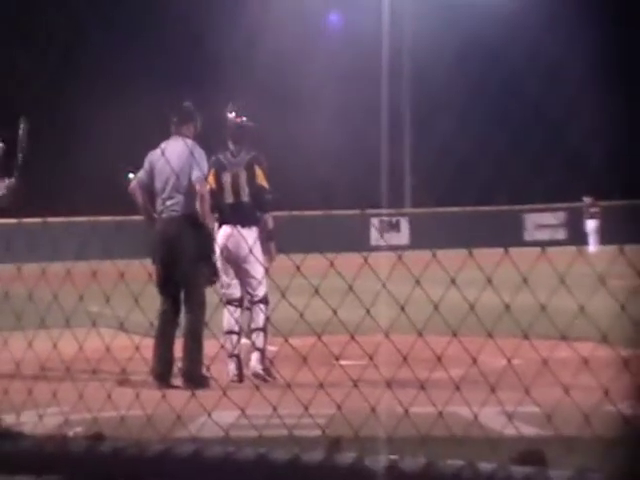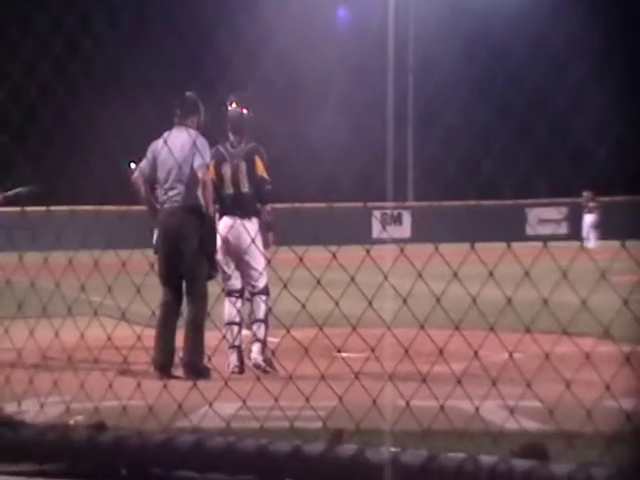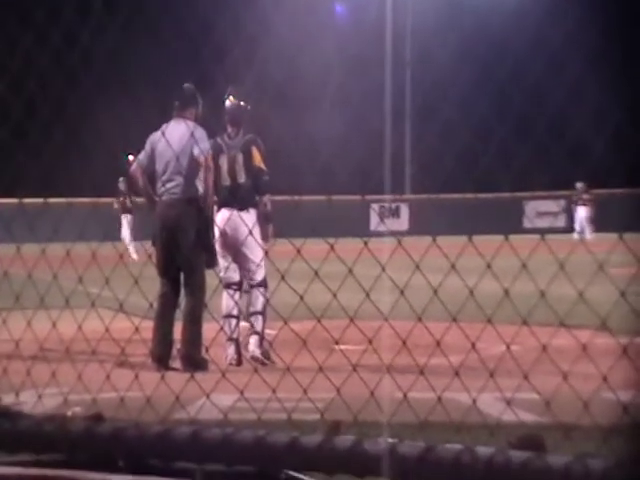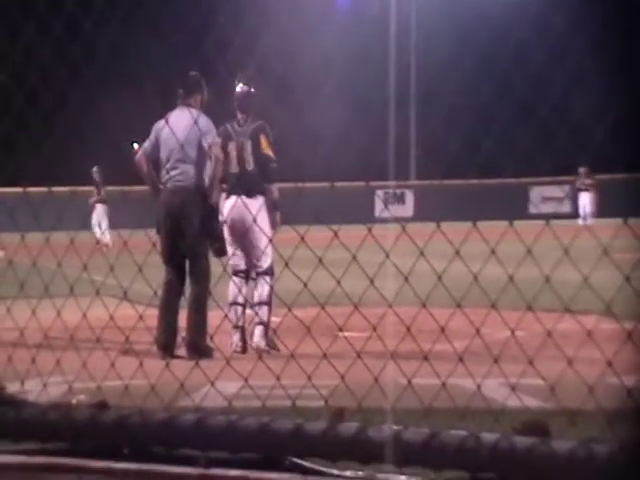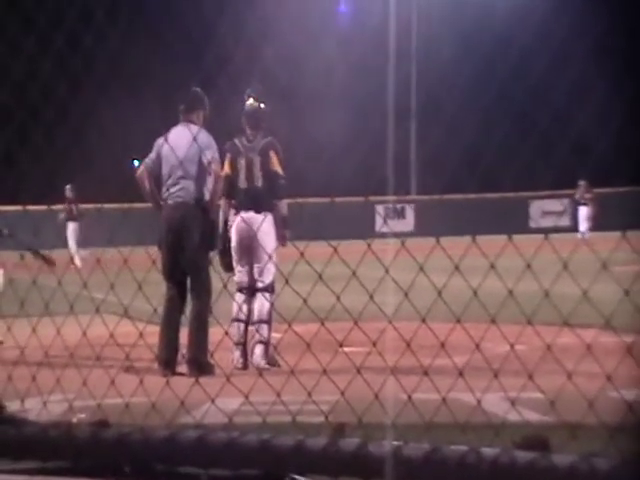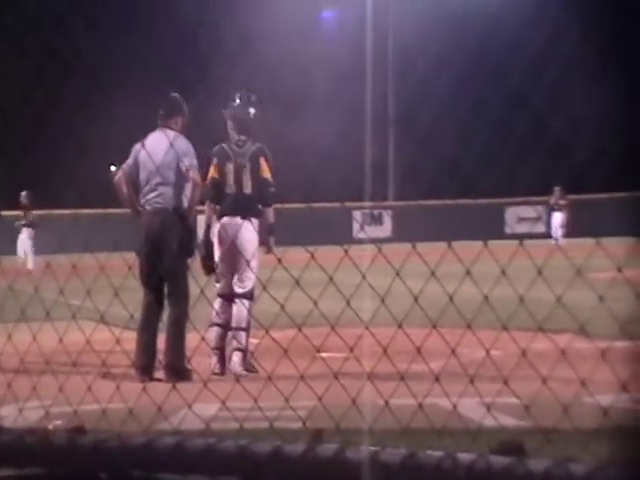
dt=0.4s
person 1, frame 1
left shoulder: (156, 153)
right shoulder: (193, 150)
left elbow: (135, 188)
right elbow: (201, 190)
left wrist: (153, 218)
right wrist: (207, 225)
left hip: (163, 229)
right hip: (187, 227)
left knee: (168, 302)
right knee: (194, 302)
left ankle: (161, 371)
right ankle: (192, 372)
person 1, frame 2
left shoulder: (159, 143)
right shoulder: (196, 140)
left elbow: (138, 178)
right elbow: (203, 177)
left wrist: (155, 208)
right wrist: (209, 214)
left hip: (166, 218)
right hip: (189, 217)
left knee: (170, 293)
right knee: (196, 293)
left ankle: (162, 361)
right ankle: (193, 363)
person 1, frame 3
left shoulder: (158, 135)
right shoulder: (195, 131)
left elbow: (136, 170)
right elbow: (205, 162)
left wrist: (154, 200)
right wrist: (208, 199)
left hip: (164, 210)
right hip: (187, 209)
left knee: (167, 285)
right knee: (194, 285)
left ankle: (160, 354)
right ankle: (191, 356)
person 1, frame 4
left shoulder: (163, 123)
right shoulder: (200, 120)
left elbow: (140, 158)
right elbow: (216, 155)
left wrist: (157, 189)
right wrist: (212, 190)
left hip: (168, 198)
right hip: (192, 198)
left knee: (172, 273)
right knee: (198, 273)
left ankle: (165, 343)
right ankle: (195, 344)
person 1, frame 5
left shoulder: (165, 139)
right shoulder: (201, 136)
left elbow: (142, 174)
right elbow: (216, 172)
left wrist: (159, 205)
right wrist: (212, 206)
left hip: (170, 215)
right hip: (193, 213)
left knee: (174, 289)
right knee: (199, 289)
left ankle: (166, 359)
right ankle: (197, 360)
person 1, frame 6
left shoulder: (143, 145)
right shoulder: (179, 142)
left elbow: (120, 180)
right elbow: (195, 180)
left wrist: (138, 210)
right wrist: (190, 214)
left hip: (148, 221)
right hip: (171, 220)
left knee: (151, 295)
right knee: (177, 295)
left ankle: (144, 365)
right ankle: (174, 366)
person 2, frame 1
left shoulder: (217, 163)
right shoulder: (254, 160)
left elbow: (210, 205)
right elbow: (264, 203)
left wrist: (210, 239)
right wrist: (270, 237)
left hip: (224, 234)
right hip: (249, 233)
left knee: (231, 299)
right knee: (258, 296)
left ankle: (233, 363)
right ankle: (257, 357)
person 2, frame 2
left shoulder: (216, 154)
right shoulder: (254, 151)
left elbow: (210, 195)
right elbow: (264, 194)
right wrist: (268, 228)
left hip: (224, 225)
right hip: (250, 225)
left knee: (232, 290)
right knee: (259, 288)
left ankle: (234, 354)
right ankle: (258, 349)
person 2, frame 3
left shoulder: (215, 146)
right shoulder: (251, 143)
right elbow: (262, 185)
left wrist: (209, 223)
right wrist: (267, 220)
left hip: (222, 217)
right hip: (247, 216)
left knee: (229, 283)
right knee: (257, 280)
left ankle: (232, 347)
right ankle: (256, 340)
person 2, frame 4
left shoulder: (223, 133)
right shoulder: (259, 129)
right elbow: (269, 172)
right wrist: (275, 208)
left hip: (231, 204)
right hip: (256, 203)
left knee: (237, 271)
right knee: (263, 269)
left ankle: (237, 335)
right ankle: (260, 331)
person 2, frame 5
left shoulder: (232, 148)
right shoulder: (269, 146)
left elbow: (225, 192)
right elbow: (278, 189)
left wrist: (225, 227)
right wrist: (284, 224)
left hip: (239, 220)
right hip: (263, 219)
left knee: (242, 286)
right knee: (264, 285)
left ankle: (239, 351)
right ankle: (260, 349)
person 2, frame 6
left shoulder: (219, 153)
right shoulder: (259, 153)
left elbow: (211, 196)
right elbow: (267, 197)
left wrist: (207, 232)
right wrist: (270, 232)
left hip: (224, 224)
right hip: (249, 225)
left knee: (223, 291)
right knee: (243, 291)
left ankle: (217, 355)
right ankle: (237, 356)
